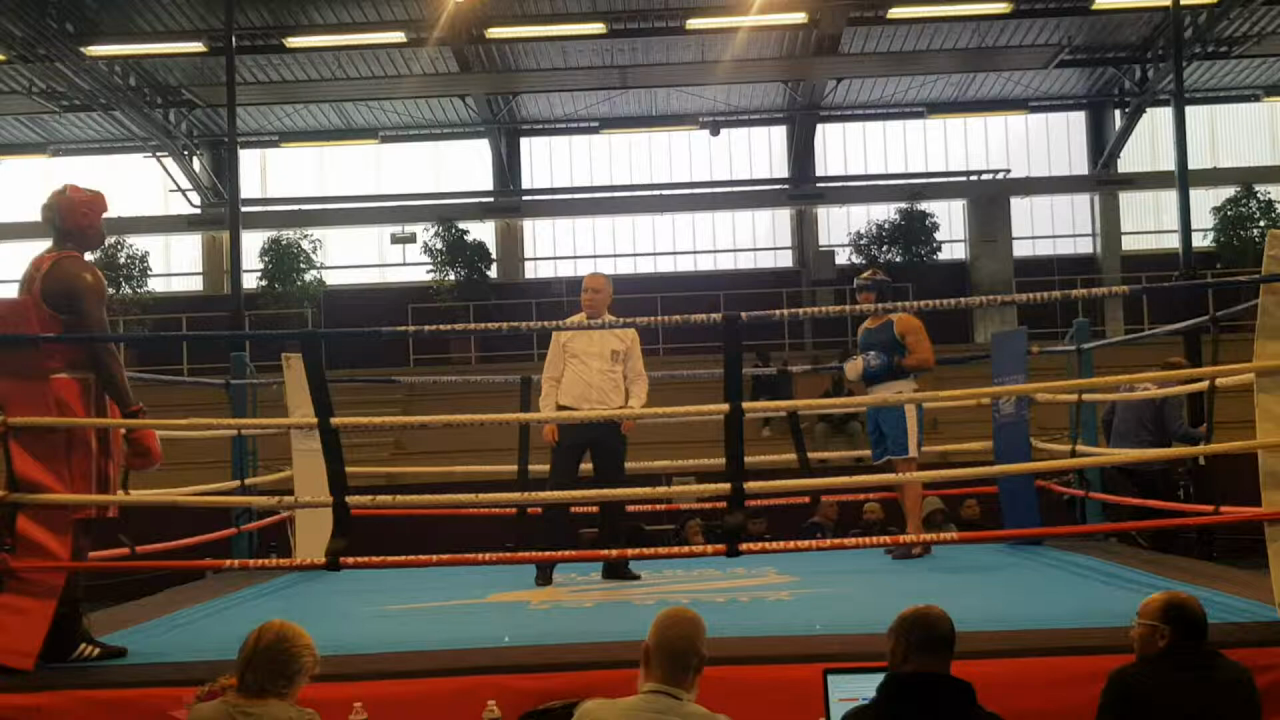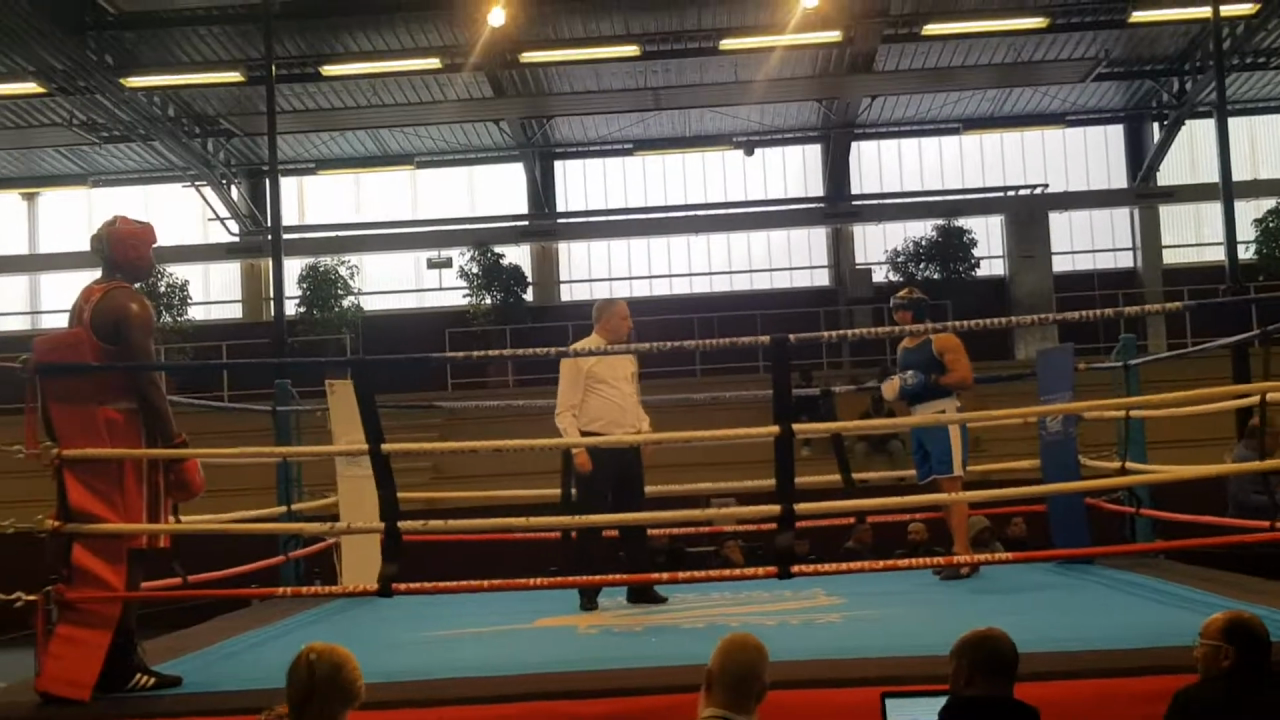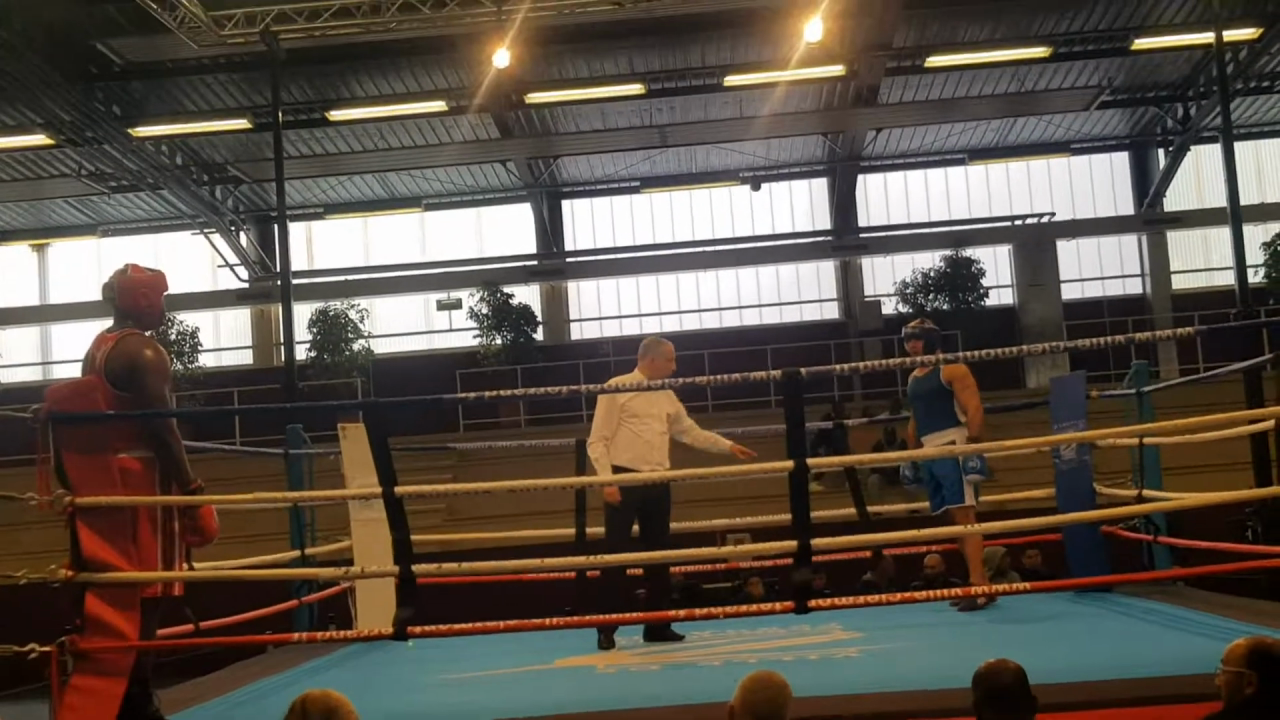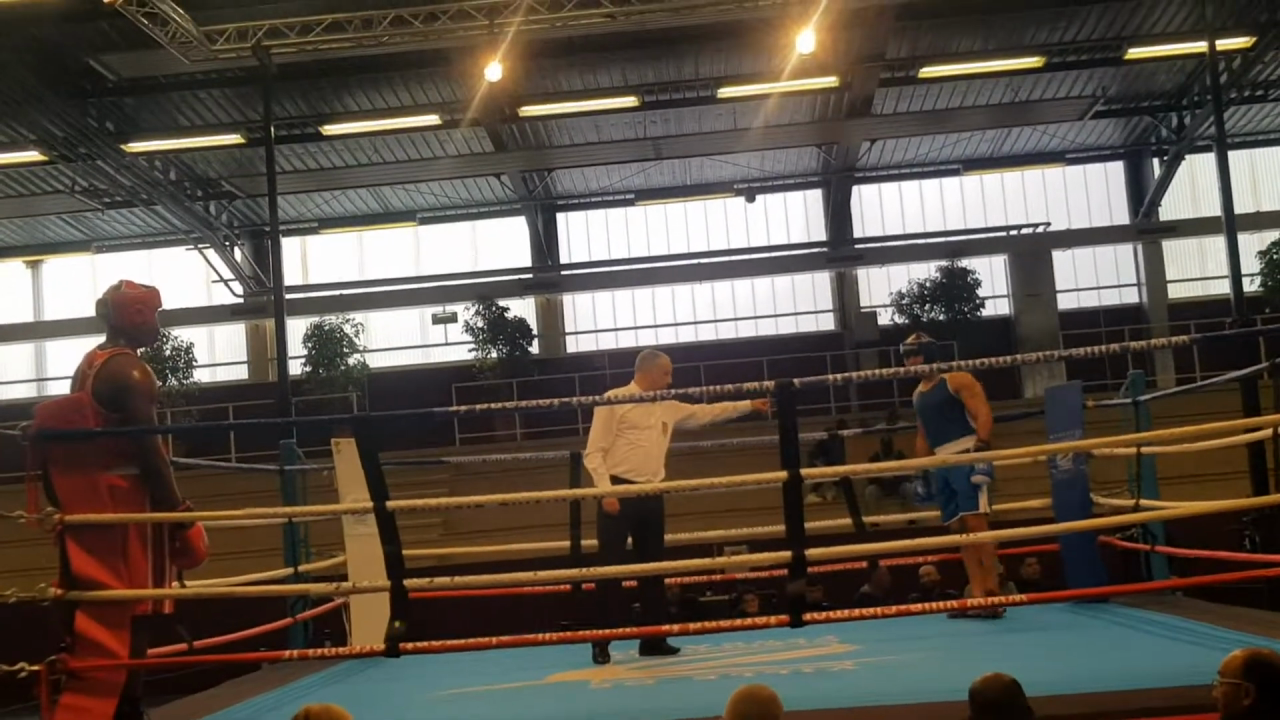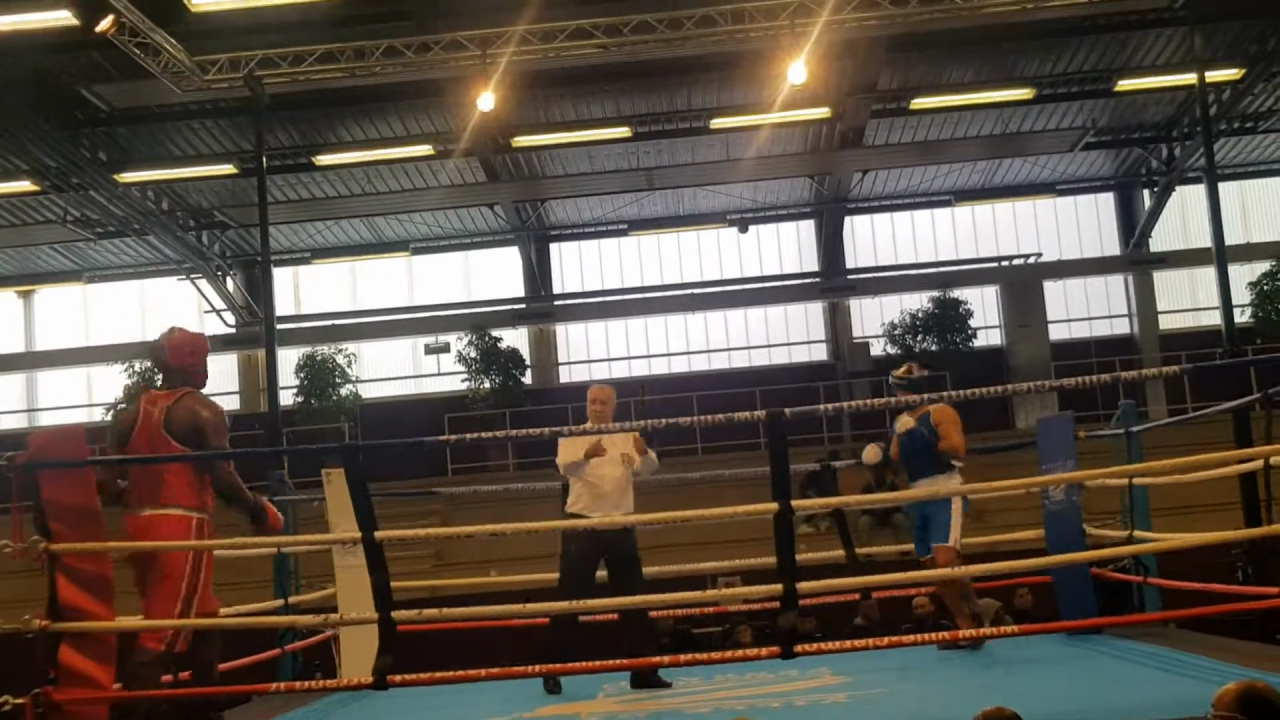
dt=1s
person 1, frame 1
right shoulder: (80, 274)
right elbow: (100, 351)
right wrist: (135, 417)
right hip: (69, 410)
left knee: (44, 520)
right knee: (66, 522)
left ankle: (58, 632)
right ankle: (58, 635)
person 1, frame 2
left shoulder: (85, 301)
right shoulder: (129, 305)
left elbow: (84, 375)
right elbow: (145, 383)
right wrist: (177, 447)
left hip: (87, 439)
right hip: (122, 437)
left knee: (97, 551)
right knee: (121, 551)
left ankle: (114, 661)
right ankle: (113, 665)
person 1, frame 3
left shoulder: (97, 349)
right shoulder: (142, 351)
left elbow: (104, 423)
right elbow: (161, 427)
right wrist: (193, 492)
left hip: (101, 487)
right hip: (138, 486)
left knee: (114, 600)
right knee: (137, 600)
person 1, frame 4
left shoulder: (87, 366)
right shoulder: (130, 370)
right elbow: (149, 452)
right wrist: (183, 519)
left hip: (93, 505)
right hip: (128, 504)
left knee: (104, 621)
right knee: (128, 621)
person 1, frame 5
left shoulder: (132, 413)
right shoulder: (202, 410)
right elbow: (224, 481)
right wrist: (258, 510)
left hip: (142, 529)
right hip: (182, 531)
left knee: (203, 632)
right knee: (161, 643)
person 2, frame 1
left shoulder: (626, 332)
right shoulder: (565, 329)
left elbow: (637, 378)
right elbow: (551, 378)
left wrist: (632, 409)
right wrist: (548, 418)
left hip: (611, 422)
right hip: (570, 419)
right knee: (558, 491)
left ankle: (615, 563)
right ankle: (546, 565)
person 2, frame 2
left shoulder: (627, 356)
right shoulder: (578, 355)
right elbow: (565, 410)
left wrist: (644, 427)
right wrist: (577, 448)
left hip: (628, 445)
right hip: (595, 446)
left knee: (633, 515)
right knee: (592, 518)
left ankle: (640, 587)
right ankle: (589, 593)
person 2, frame 3
left shoulder: (667, 397)
right shoulder: (616, 389)
left elbow: (691, 432)
right elbow: (597, 441)
left wrist: (728, 446)
right wrist: (607, 480)
left hip: (657, 483)
left knee: (657, 554)
right knee: (615, 554)
left ankle: (657, 625)
right ankle: (606, 630)
person 2, frame 4
left shoulder: (667, 407)
right shoulder: (613, 401)
left elbow: (704, 413)
right elbow: (594, 452)
left wrist: (748, 406)
right wrist: (606, 491)
left hip: (650, 495)
right hip: (618, 491)
left knee: (652, 566)
right knee: (610, 567)
left ankle: (653, 639)
right ankle: (601, 642)
person 2, frame 5
left shoulder: (629, 437)
right shoulder: (574, 437)
left elbow: (650, 467)
right elbow: (566, 463)
left wrist: (644, 453)
right wrist: (588, 453)
left hip: (621, 529)
right hip: (584, 529)
left knee: (634, 599)
right knee: (570, 600)
left ankle: (644, 672)
right ankle: (552, 672)
person 3, frame 1
left shoulder: (904, 322)
right shoulder: (863, 329)
left elbow: (927, 359)
left wrist: (889, 362)
right wrist: (856, 370)
left hip: (899, 399)
right hip: (874, 403)
left knee: (906, 466)
right knee: (894, 468)
left ankle: (914, 536)
right ankle: (916, 533)
person 3, frame 2
left shoulder: (943, 340)
right shoulder: (903, 348)
left elbow: (966, 377)
left wrist: (927, 381)
right wrist: (896, 389)
left hip: (943, 418)
right hip: (918, 422)
left knee: (951, 484)
right knee: (939, 487)
left ankle: (962, 555)
right ankle: (963, 553)
person 3, frame 3
left shoulder: (952, 369)
right shoulder: (913, 378)
left elbow: (974, 409)
left wrist: (972, 448)
left hip: (954, 448)
right hip: (929, 454)
left knee: (964, 514)
right knee: (953, 517)
left ankle: (978, 585)
right ankle: (980, 584)
person 3, frame 4
left shoulder: (957, 380)
right shoulder: (918, 393)
left elbow: (983, 415)
right elbow: (923, 437)
left wrist: (981, 453)
right wrist: (921, 475)
left hip: (968, 457)
right hip: (942, 465)
left knee: (975, 523)
right knee: (959, 529)
left ankle: (993, 592)
right ankle: (978, 597)
person 3, frame 5
left shoulder: (941, 413)
right shoulder: (901, 422)
left elbow: (958, 451)
right elbow: (898, 462)
left wrist: (925, 438)
left hip: (946, 492)
right hip: (919, 498)
left knee: (946, 560)
right knee: (934, 565)
left ankle: (972, 617)
right ankle: (967, 630)
